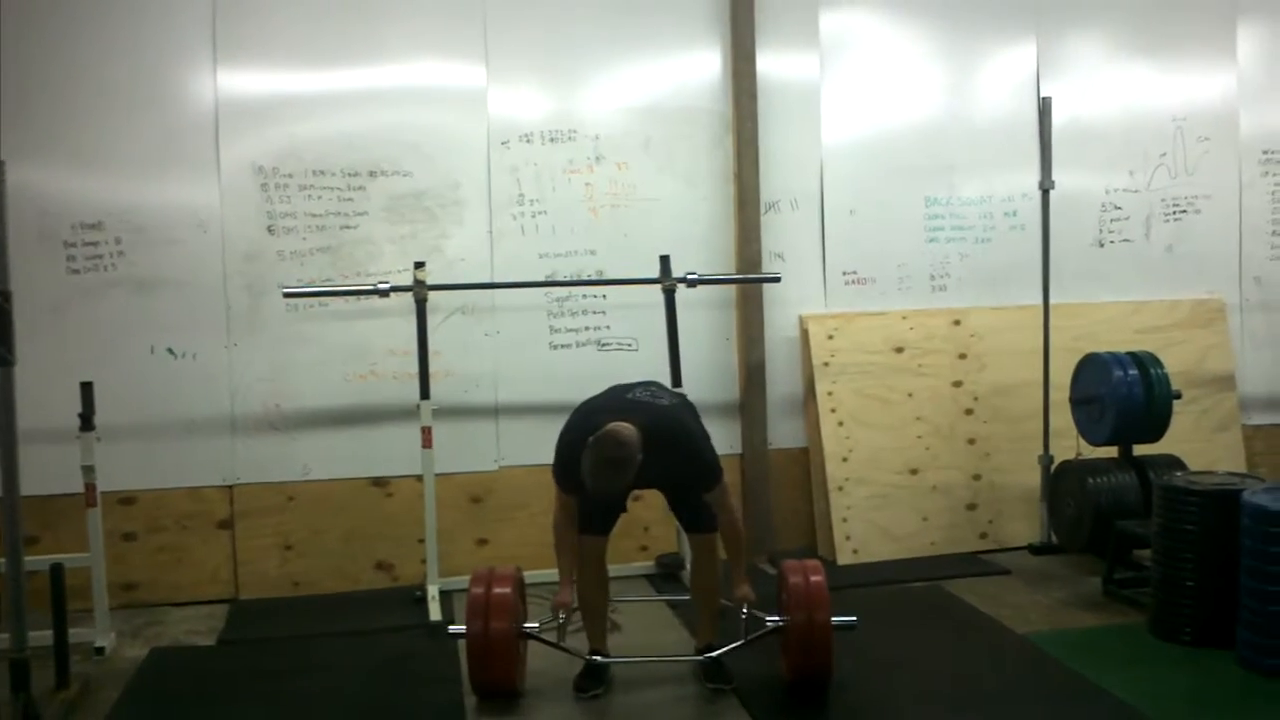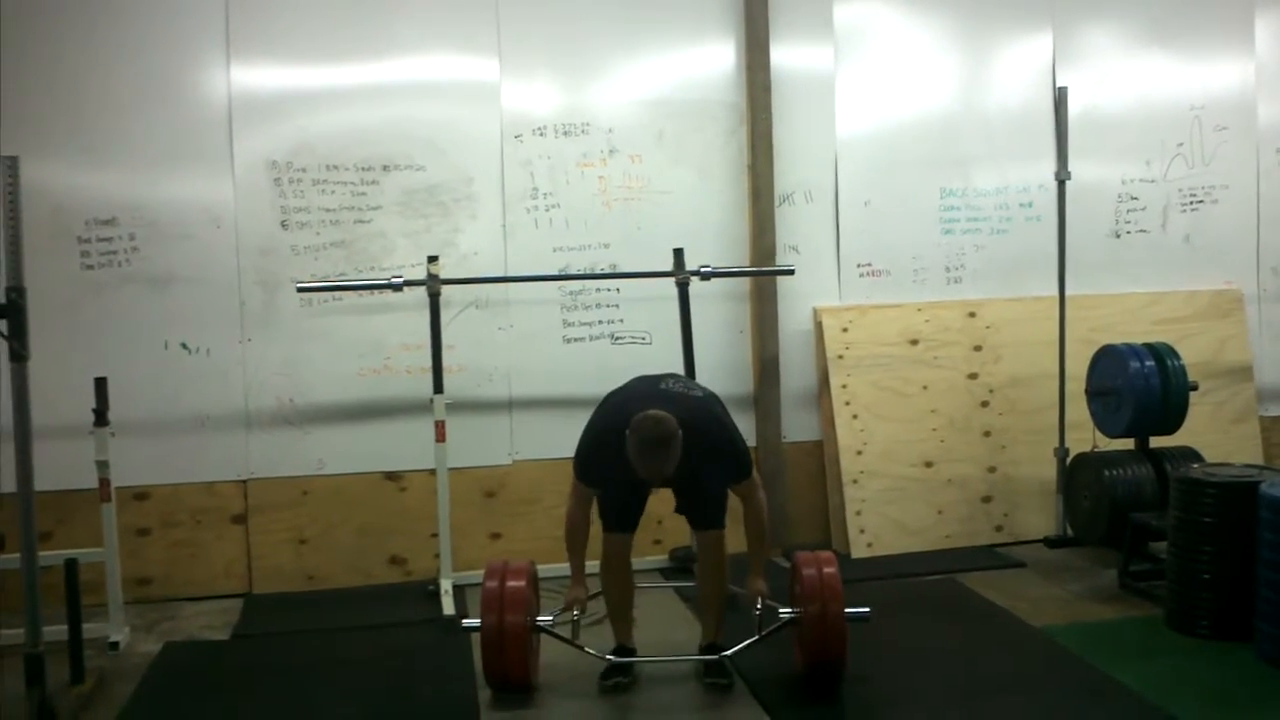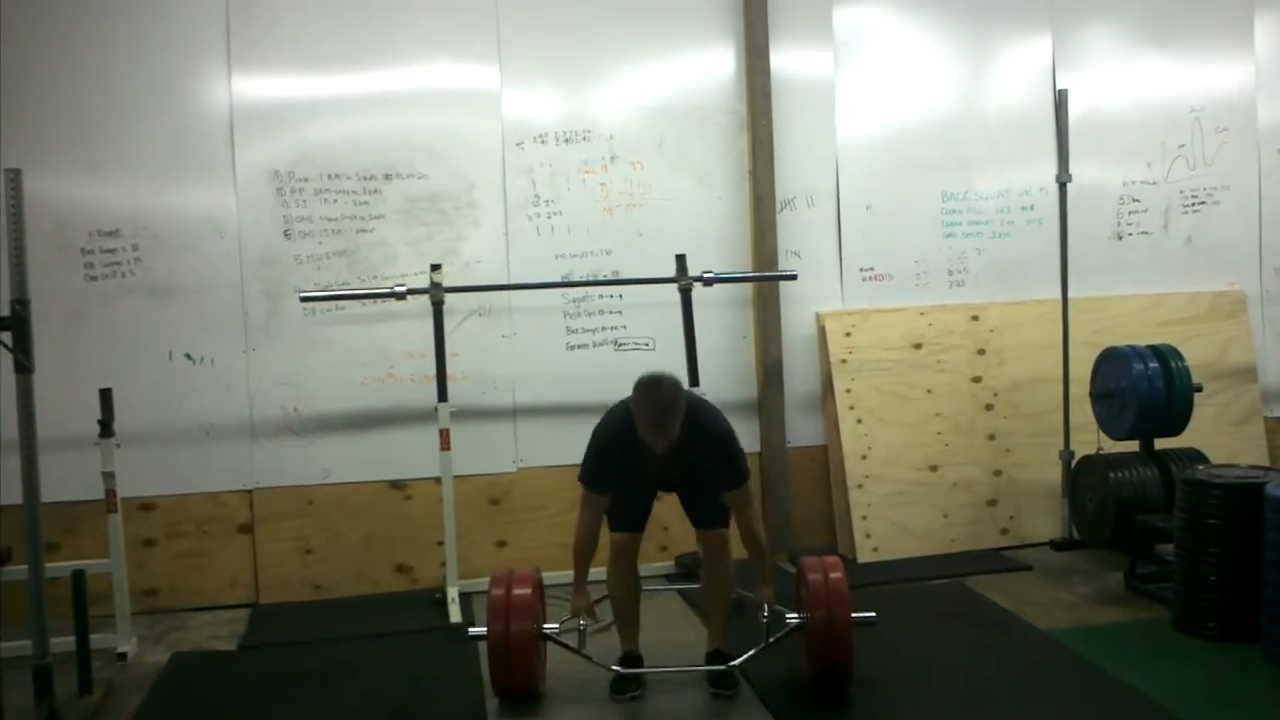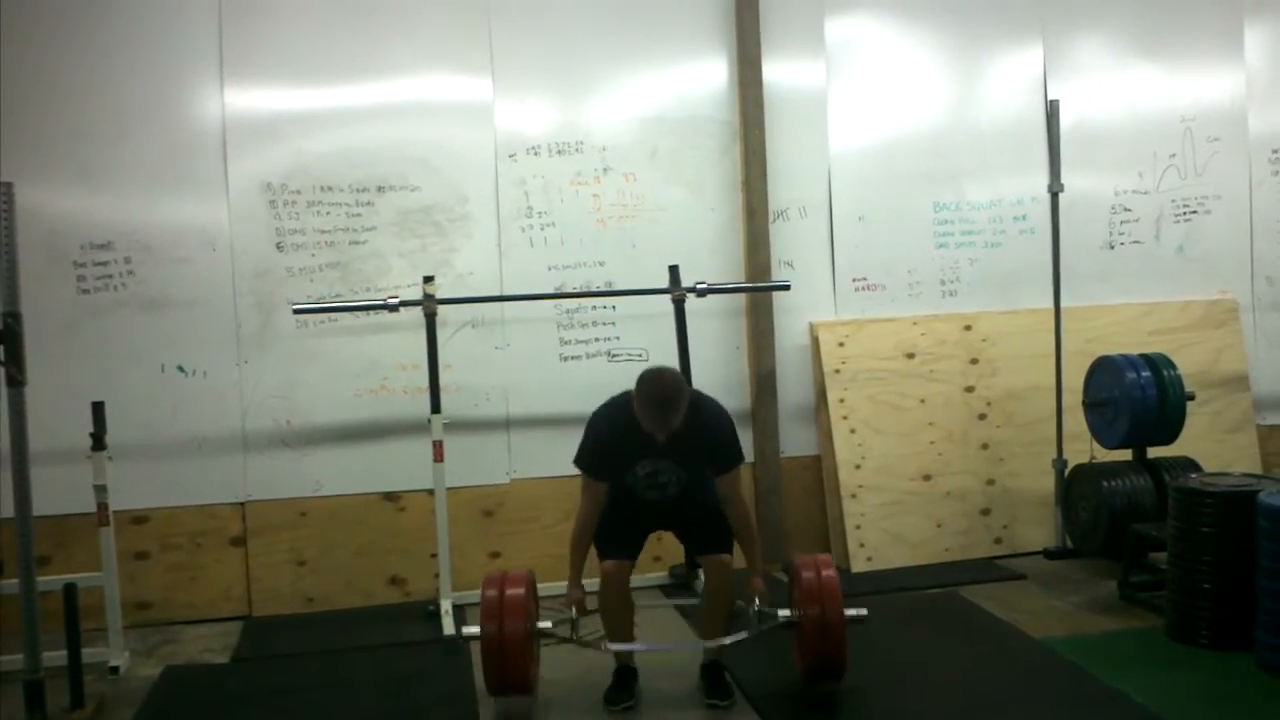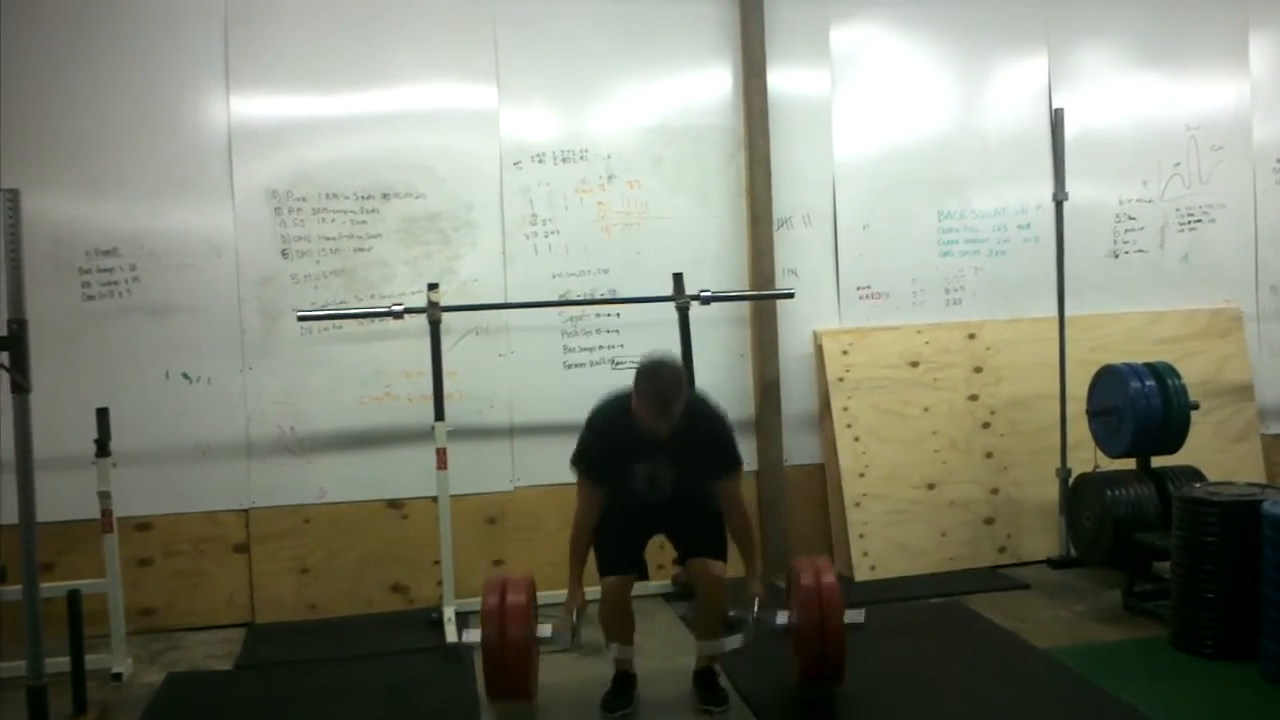
dt=1s
person 1, frame 1
left shoulder: (685, 439)
right shoulder: (574, 441)
left elbow: (723, 507)
right elbow: (566, 509)
left wrist: (740, 580)
right wrist: (566, 584)
left hip: (674, 456)
right hip: (602, 460)
left knee: (705, 543)
right knee: (590, 547)
left ankle: (707, 652)
right ankle: (597, 658)
person 1, frame 2
left shoulder: (716, 432)
right shoulder: (602, 435)
left elbow: (752, 495)
right elbow: (579, 503)
left wrist: (756, 573)
right wrist: (577, 580)
left hip: (700, 459)
left knee: (711, 541)
right knee: (615, 545)
left ankle: (710, 647)
right ankle: (623, 649)
person 1, frame 3
left shoulder: (713, 429)
right shoulder: (610, 433)
left elbow: (744, 509)
right elbow: (591, 513)
left wrist: (764, 582)
right wrist: (580, 589)
left hip: (697, 468)
right hip: (632, 472)
left knee: (716, 542)
right knee: (622, 546)
left ankle: (717, 653)
right ankle: (630, 657)
person 1, frame 4
left shoulder: (712, 419)
right shoulder: (607, 423)
left elbow: (733, 498)
right elbow: (591, 503)
left wrist: (756, 571)
right wrist: (574, 581)
left hip: (694, 498)
right hip: (627, 502)
left knee: (721, 565)
right knee: (613, 571)
left ankle: (712, 665)
right ankle: (625, 668)
person 1, frame 5
left shoulder: (708, 422)
right shoulder: (605, 424)
left elbow: (732, 501)
right elbow: (587, 509)
left wrist: (753, 573)
right wrist: (574, 587)
left hip: (690, 502)
right hip: (624, 507)
left knee: (713, 577)
right knee: (614, 585)
left ankle: (705, 670)
right ankle: (623, 673)
